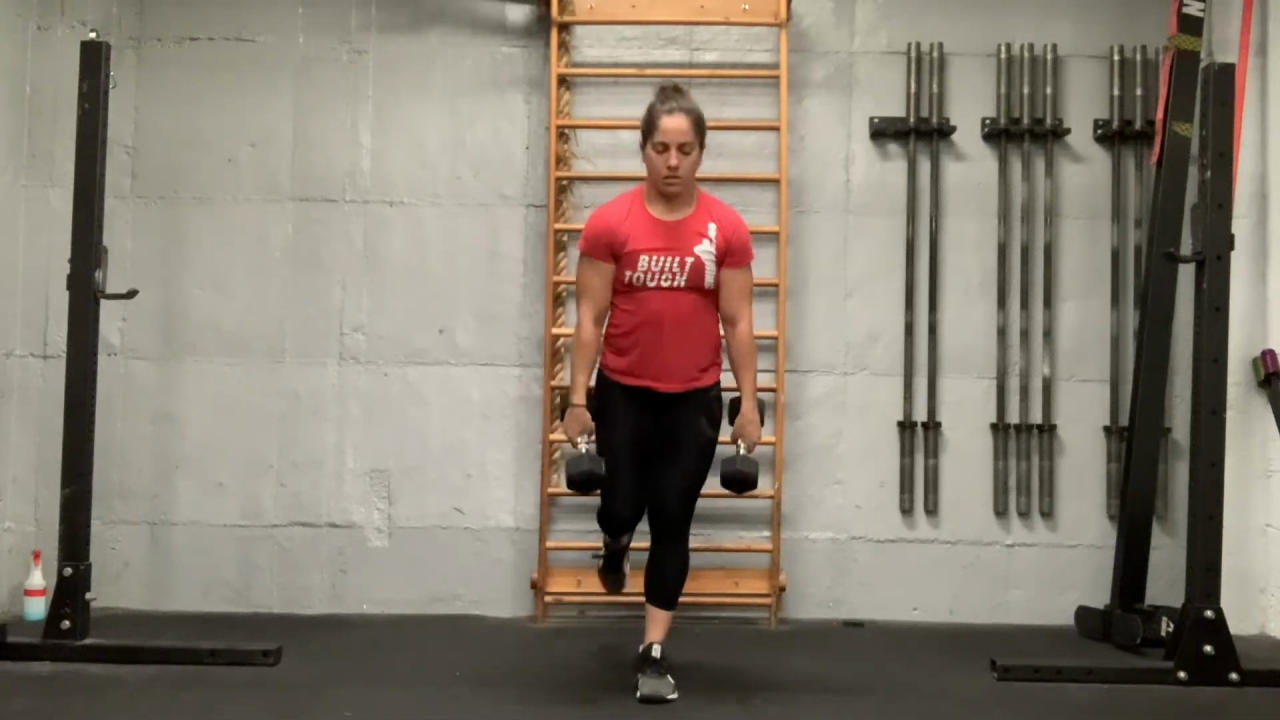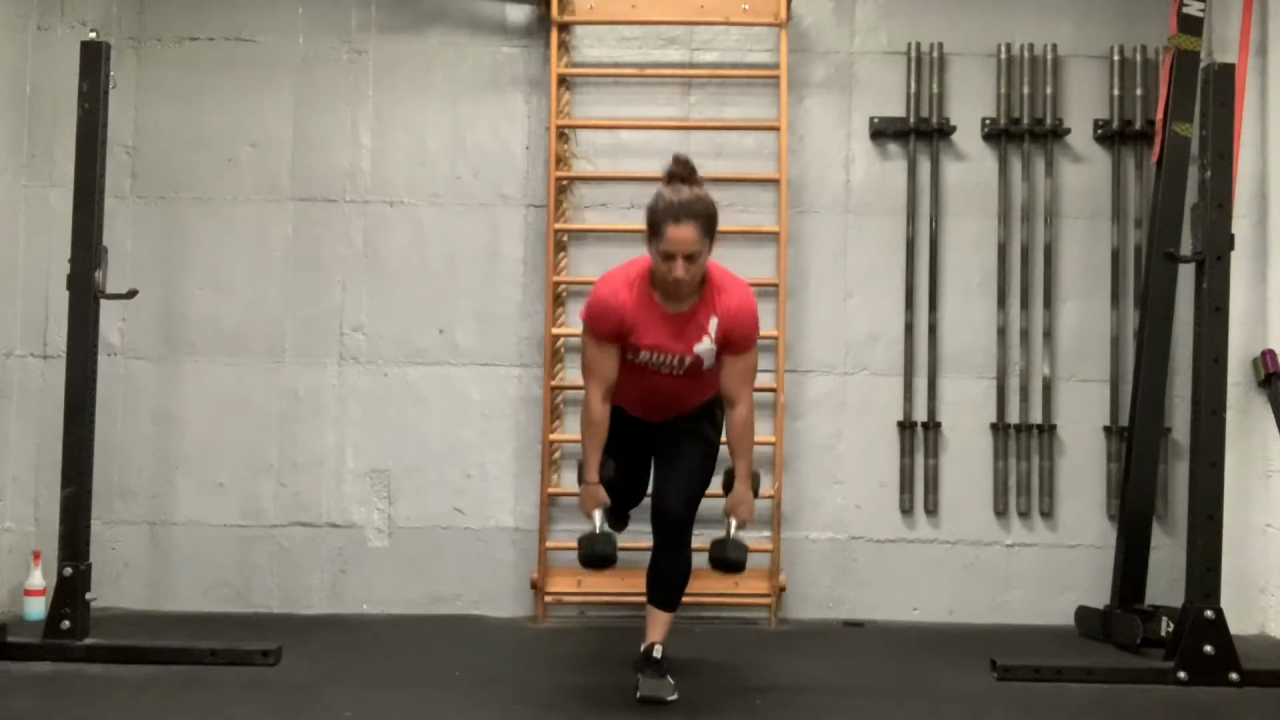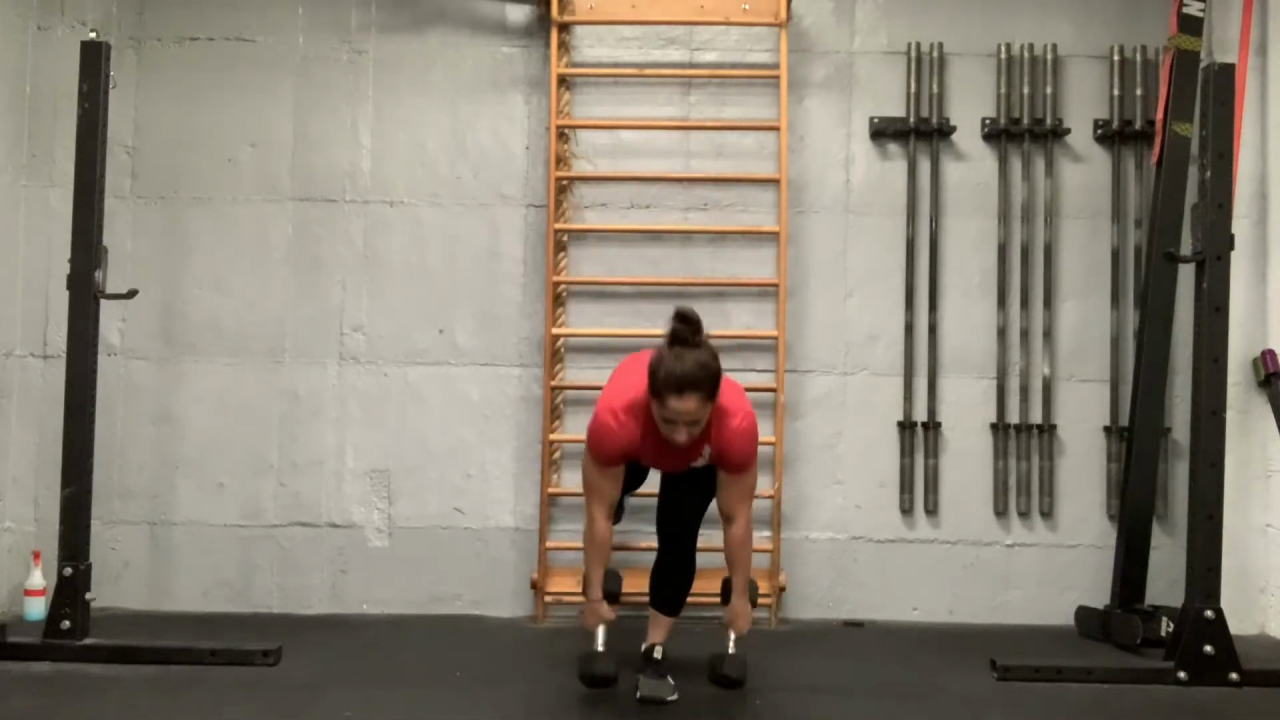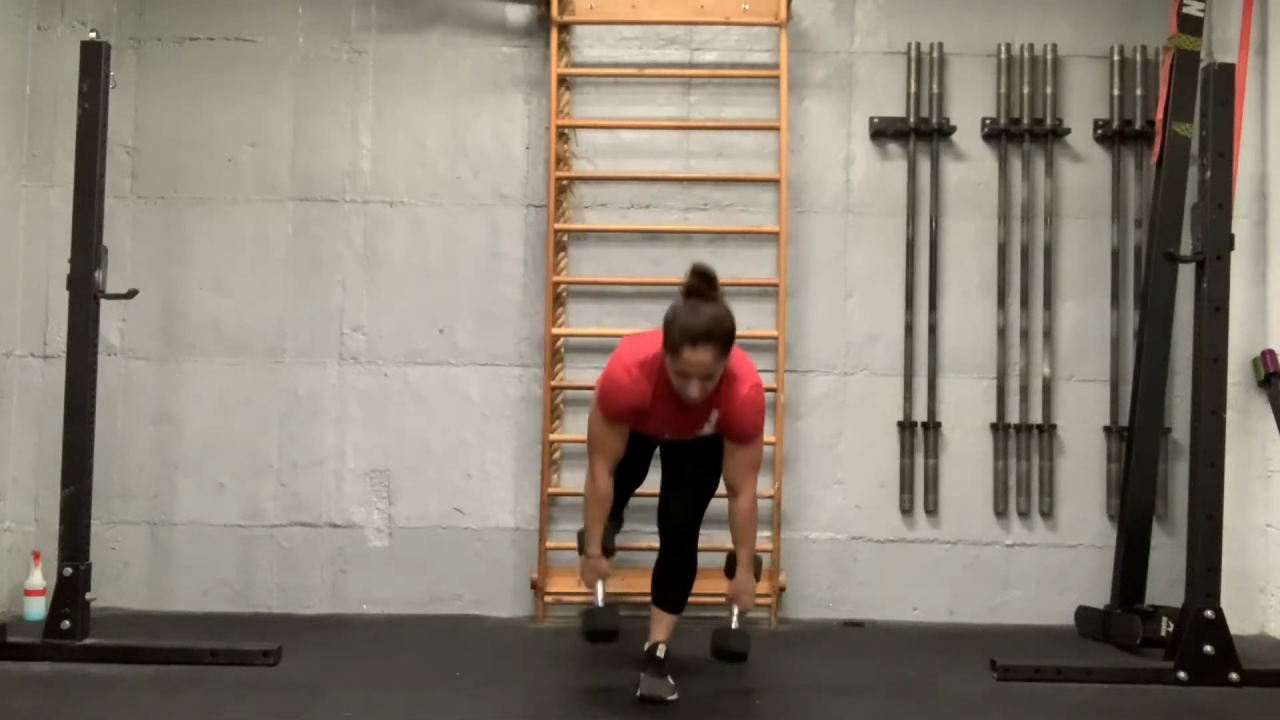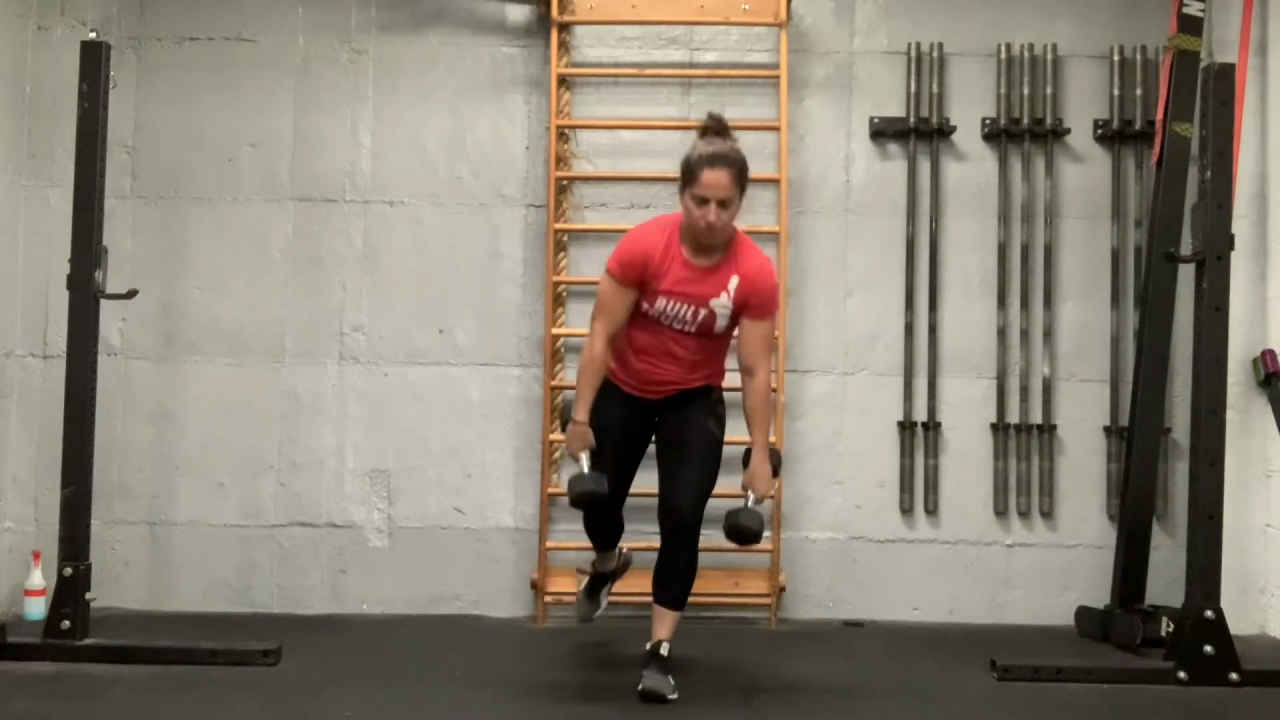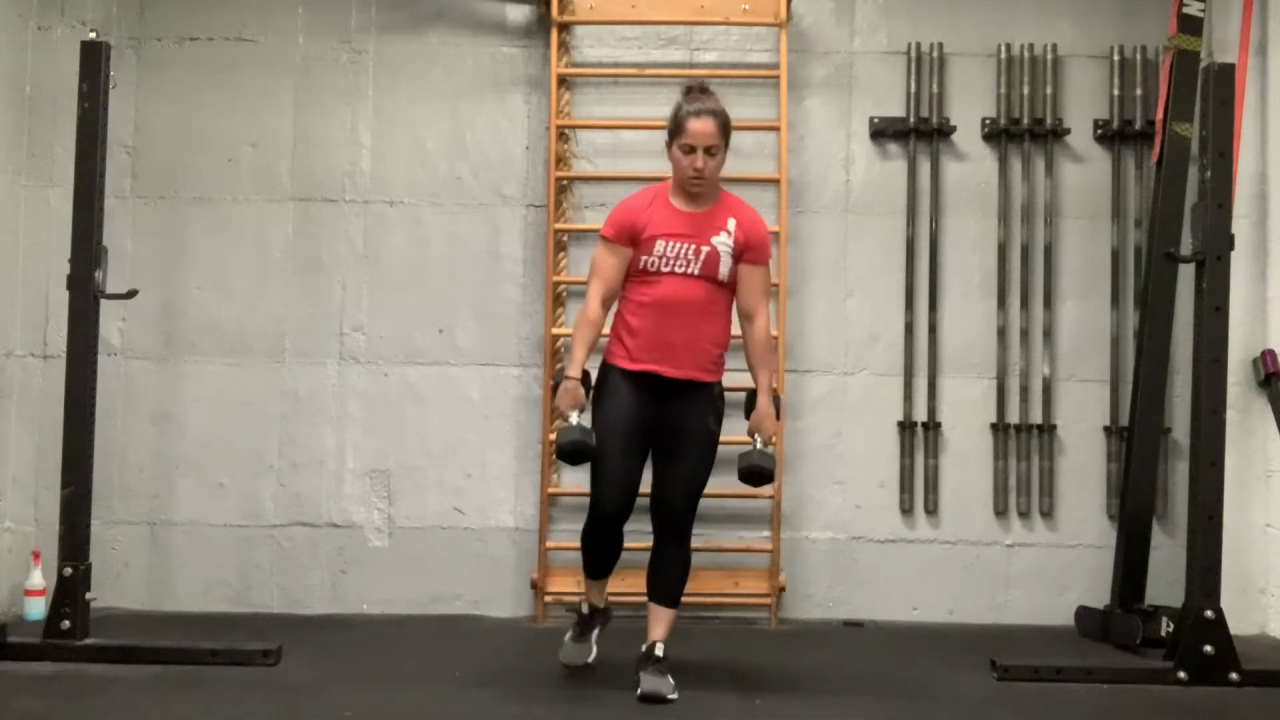
dt=0.4s
person 1, frame 1
left shoulder: (727, 227)
right shoulder: (609, 222)
left elbow: (738, 323)
right elbow: (589, 319)
left wrist: (749, 404)
right wrist: (578, 401)
left hip: (693, 399)
right hip: (622, 393)
left knee: (671, 523)
right knee: (620, 509)
left ankle: (653, 653)
right ankle: (615, 549)
person 1, frame 2
left shoulder: (736, 303)
right shoulder: (612, 296)
left elbow: (737, 403)
right elbow: (598, 396)
left wrist: (742, 484)
right wrist: (591, 479)
left hip: (693, 418)
right hip: (628, 413)
left knee: (673, 521)
right knee: (620, 503)
left ankle: (653, 651)
right ankle: (622, 490)
person 1, frame 3
left shoulder: (736, 424)
right shoulder: (616, 416)
left elbow: (736, 520)
right elbow: (599, 514)
left wrist: (739, 596)
right wrist: (594, 595)
right hip: (637, 439)
left knee: (678, 533)
right knee: (616, 495)
left ankle: (654, 652)
right ankle: (624, 479)
person 1, frame 4
left shoulder: (745, 392)
right shoulder: (628, 374)
left elbow: (741, 489)
right elbow: (600, 469)
left wrist: (744, 573)
right wrist: (592, 551)
right hip: (637, 425)
left knee: (679, 529)
right knee: (613, 493)
left ankle: (656, 652)
right ankle: (621, 499)
person 1, frame 5
left shoulder: (755, 273)
right shoulder: (642, 246)
left elbow: (756, 371)
right elbow: (601, 336)
left wrist: (759, 457)
right wrist: (580, 414)
left hip: (695, 400)
right hip: (625, 391)
left knee: (682, 521)
right knee: (600, 498)
left ankle: (658, 652)
right ankle: (608, 563)
person 1, frame 6
left shoulder: (746, 225)
right shoulder: (633, 212)
left elbow: (755, 318)
right elbow: (597, 299)
left wrist: (764, 395)
right wrist: (574, 371)
left hip: (697, 392)
right hip: (626, 379)
left knee: (674, 521)
right knee: (609, 507)
left ankle: (654, 651)
right ankle: (590, 609)
